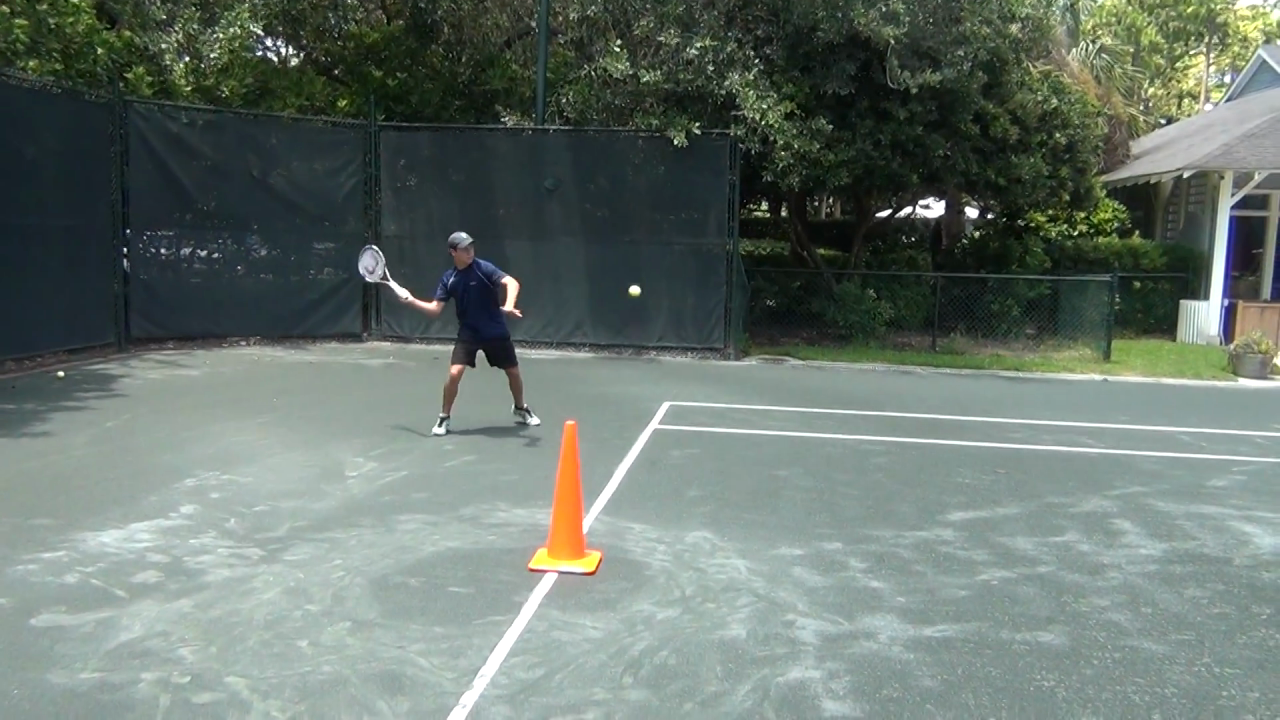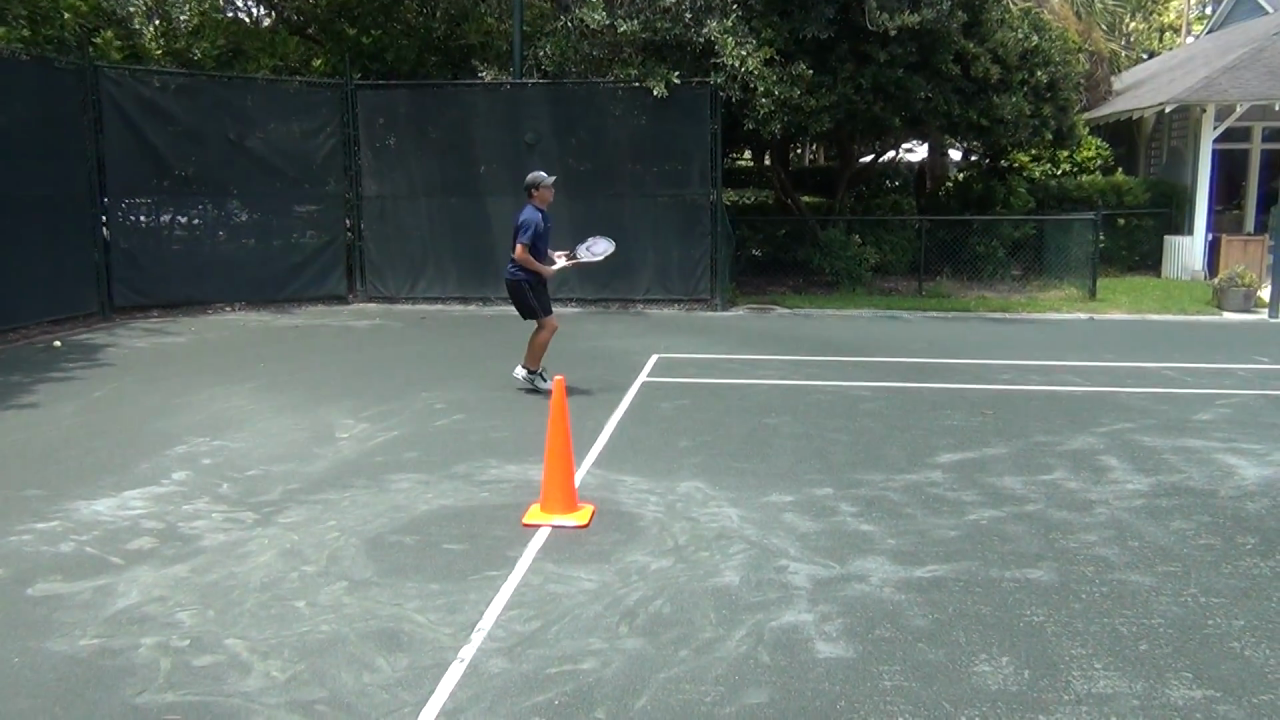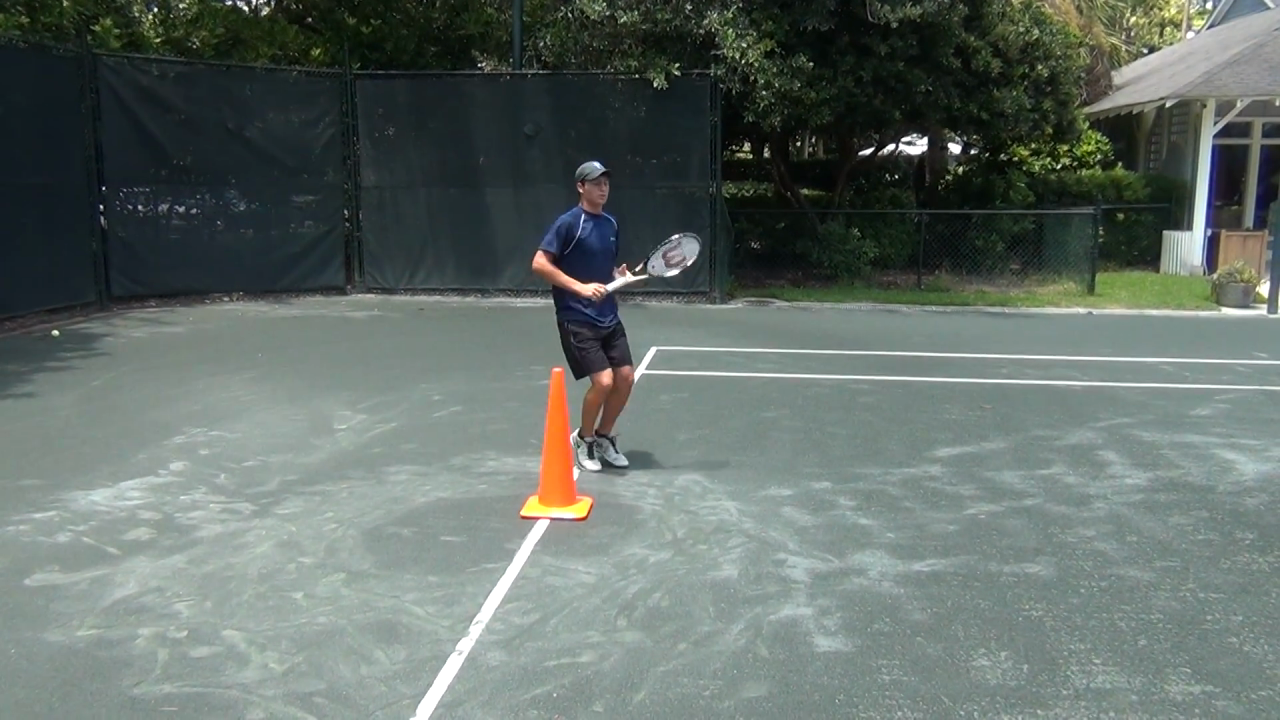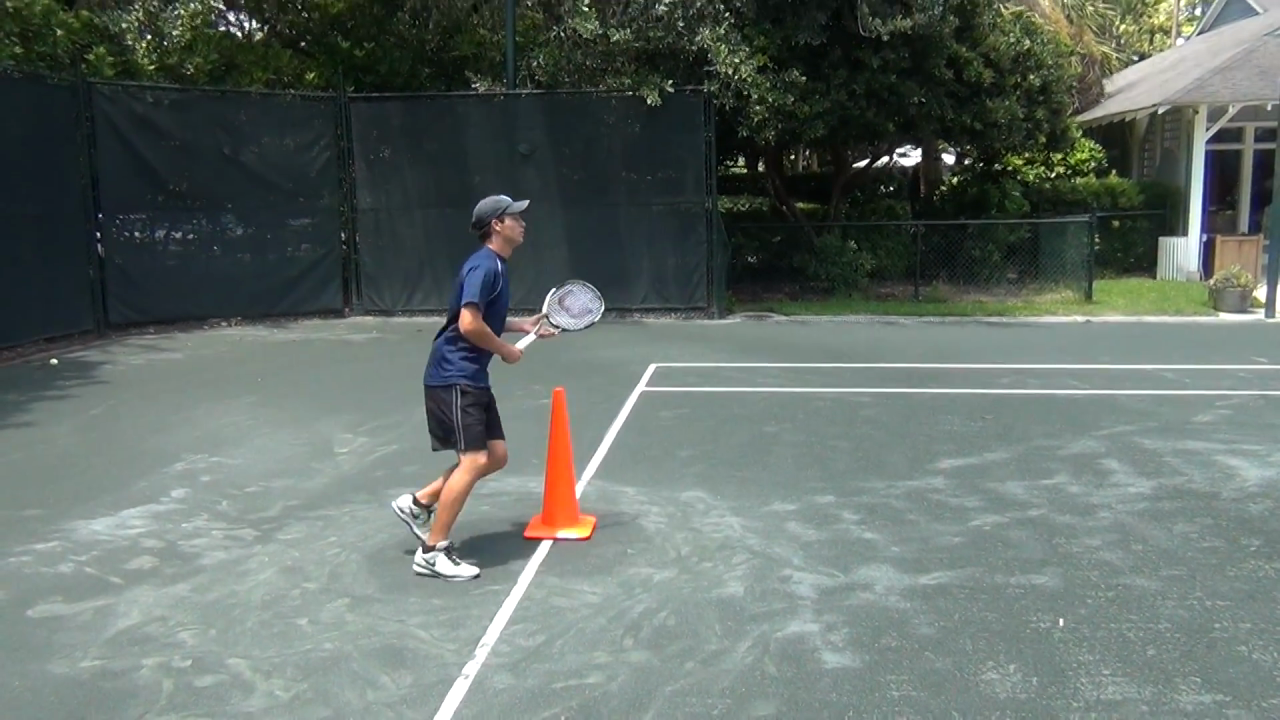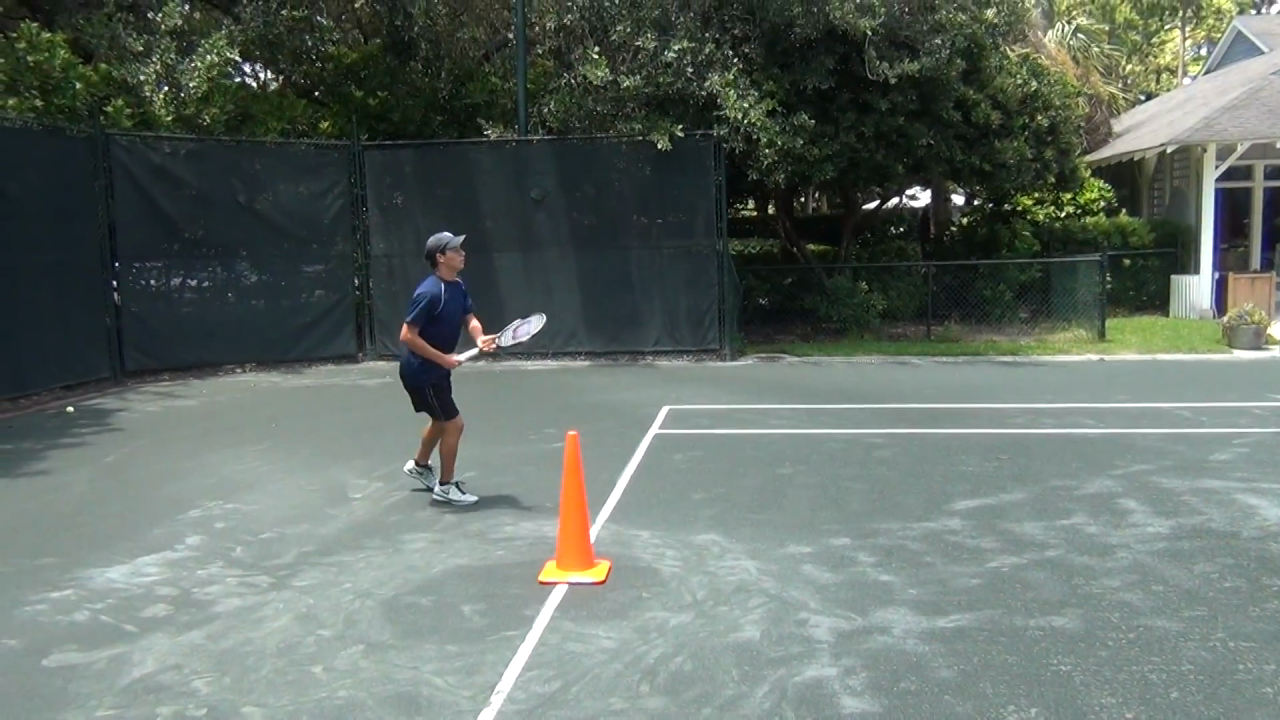
dt=1s
person 1, frame 1
left shoulder: (483, 267)
right shoulder: (449, 279)
left elbow: (511, 284)
right elbow: (435, 309)
left wrist: (509, 304)
right wrist: (412, 301)
left hip: (496, 332)
right hip: (469, 333)
left knee: (513, 374)
right knee: (455, 373)
left ankle: (522, 408)
right ankle: (444, 417)
person 1, frame 2
left shoulder: (542, 214)
right shoulder: (530, 218)
right elbow: (519, 254)
left wrist: (551, 255)
right wrist: (544, 268)
left hip: (533, 280)
right hip: (523, 280)
left knee: (544, 326)
right knee: (549, 324)
left ankle: (529, 370)
right ankle: (532, 371)
person 1, frame 3
left shoulder: (610, 224)
right shoulder: (567, 223)
right elbow: (540, 265)
left wrist: (619, 274)
right wrist: (581, 288)
left hip: (607, 316)
right hip: (576, 320)
left knee: (625, 377)
right knee: (603, 381)
left ankle: (603, 435)
right ankle: (584, 439)
person 1, frame 4
left shoulder: (497, 265)
right shoulder: (484, 267)
right elbow: (469, 325)
left wrist: (526, 325)
right wrist: (506, 351)
left hip: (468, 377)
right hip: (455, 377)
left knee: (496, 455)
right knee: (477, 459)
left ankle: (418, 504)
right ankle: (432, 551)
person 1, frame 5
left shoulder: (459, 287)
right shoulder: (428, 293)
left elbow: (470, 318)
right elbow: (406, 336)
left wrist: (481, 338)
right wrist: (444, 358)
left hip: (437, 368)
right hip: (422, 371)
left knee: (442, 420)
right knee: (455, 424)
left ankle: (419, 465)
right ankle: (446, 485)
